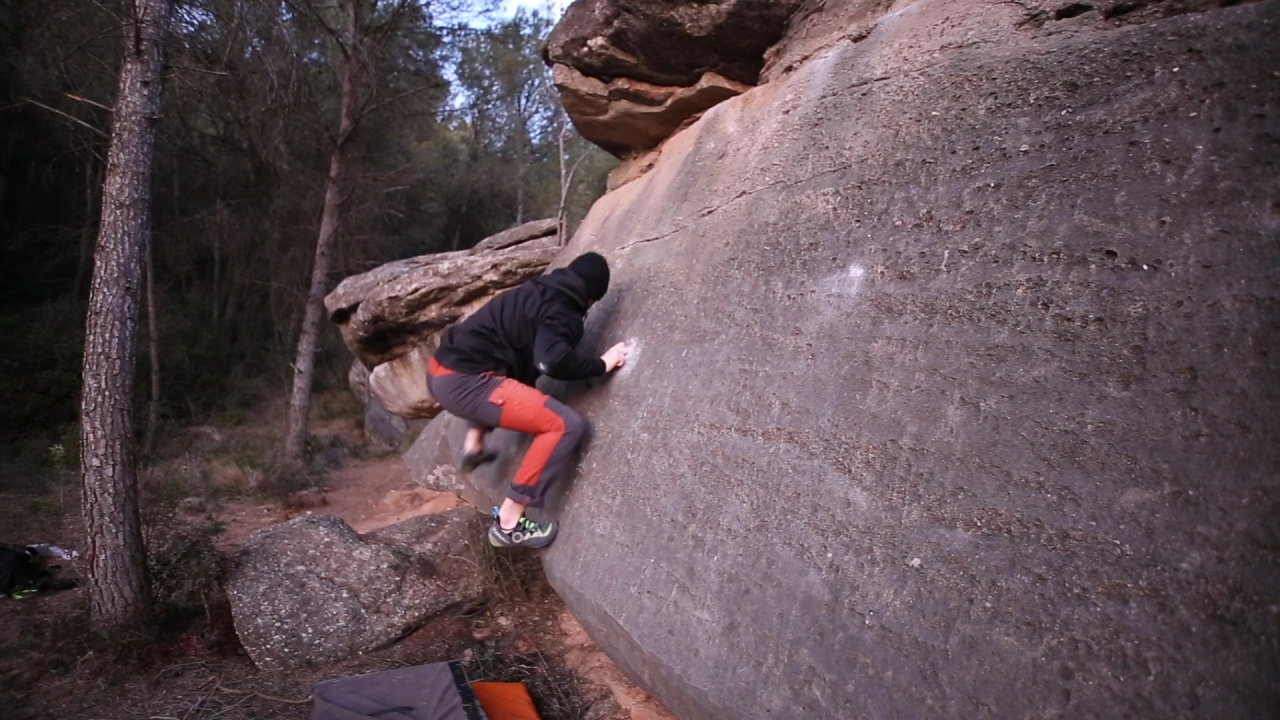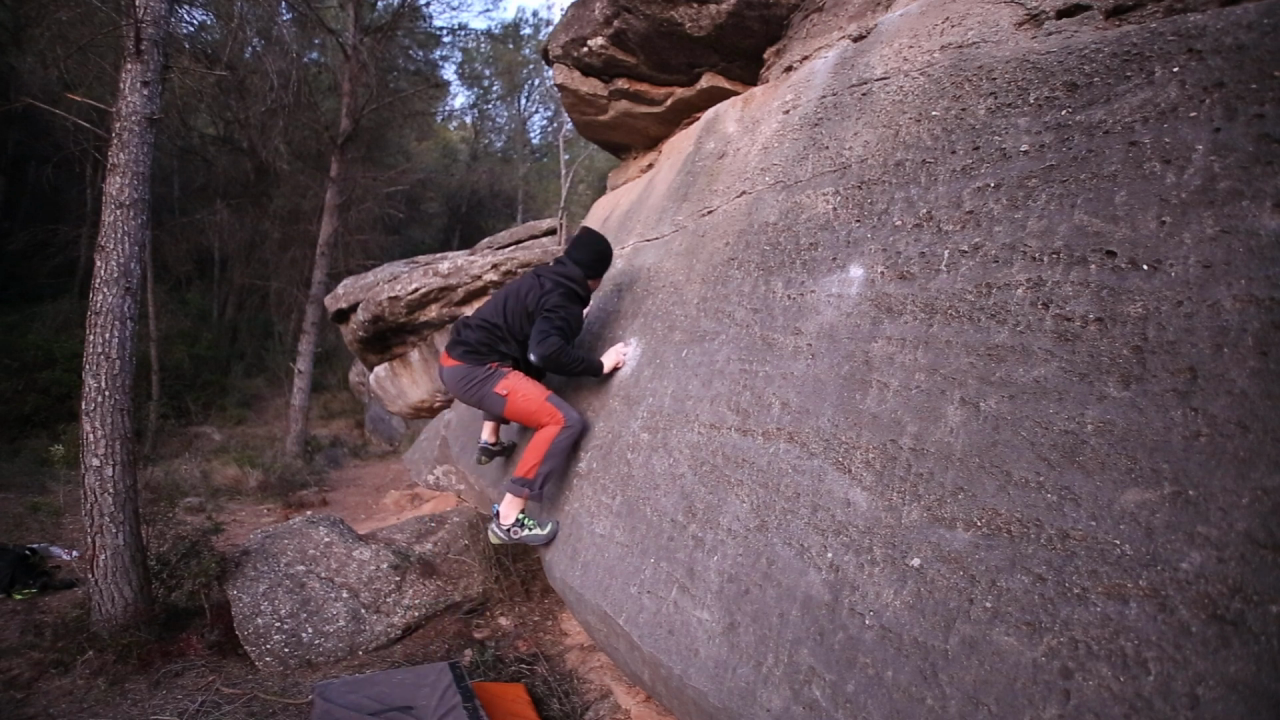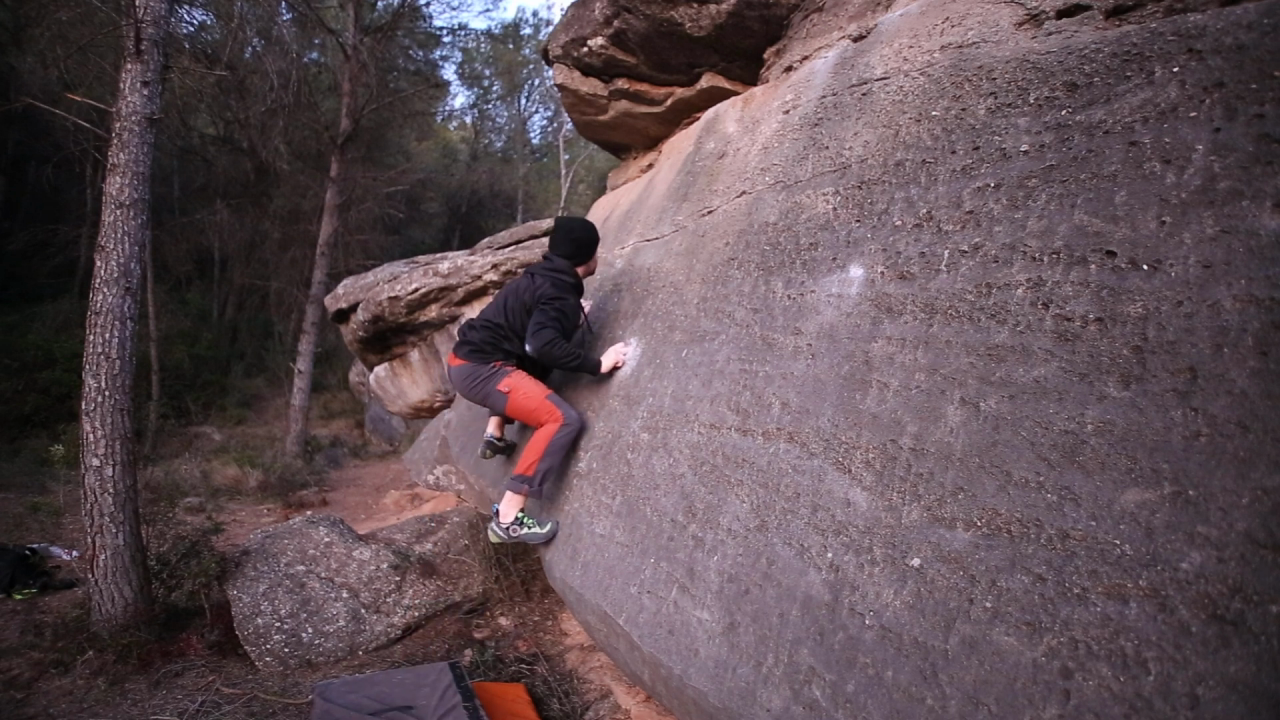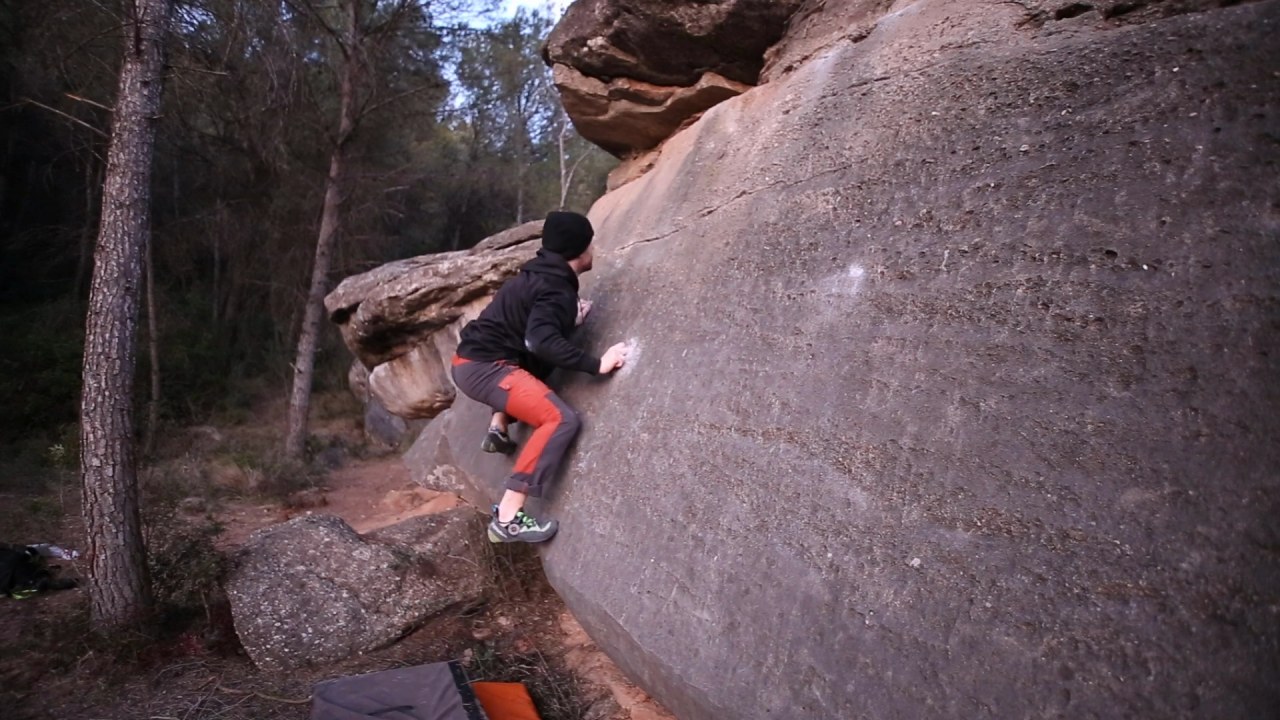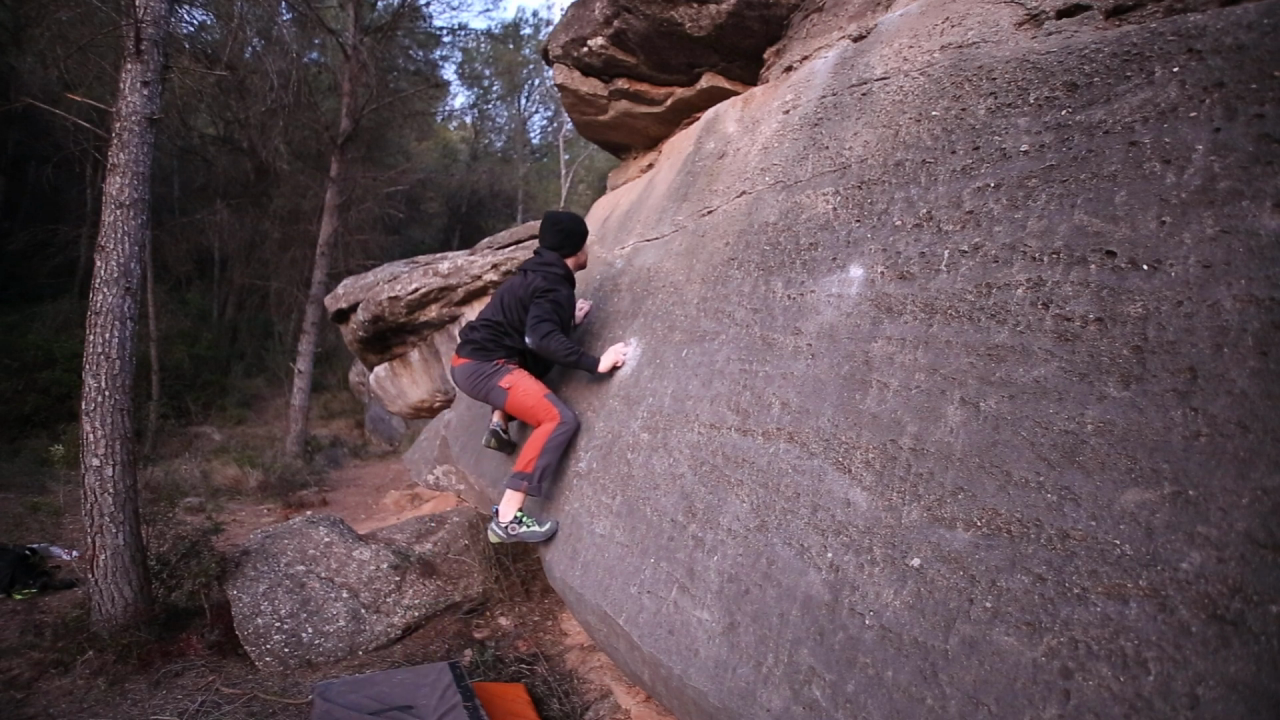
dt=0.3s
person 1, frame 1
left shoulder: (538, 291)
right shoulder: (562, 313)
right elbow: (551, 360)
right wrist: (601, 364)
left hip: (443, 372)
right hip: (465, 384)
right knee: (567, 425)
left ankle: (473, 446)
right ankle: (509, 523)
person 1, frame 2
left shoulder: (543, 280)
right shoulder: (563, 303)
right elbow: (545, 353)
left wrist: (570, 322)
right wrist: (598, 366)
left hip: (456, 362)
right hip: (474, 372)
right knee: (564, 421)
left ankle: (489, 440)
right ankle: (508, 520)
person 1, frame 3
left shoulder: (542, 278)
right shoulder: (560, 295)
right elbow: (542, 345)
left wrist: (572, 320)
right wrist: (597, 365)
left hip: (465, 361)
right hip: (481, 370)
left knee: (525, 369)
right knee: (563, 420)
left ankle: (494, 435)
right ankle: (508, 518)
person 1, frame 4
left shoulder: (539, 275)
right shoulder: (556, 290)
right elbow: (541, 342)
left wrist: (569, 321)
right wrist: (597, 364)
left hip: (470, 361)
right hip: (485, 368)
left knee: (529, 365)
right knee: (561, 420)
left ankle: (498, 430)
right ankle: (507, 519)
person 1, frame 5
left shoulder: (536, 274)
right shoulder: (554, 288)
right elbow: (541, 339)
left wrist: (568, 320)
right wrist: (596, 363)
left hip: (469, 361)
right hip: (485, 368)
left knee: (525, 363)
right knee: (559, 420)
left ankle: (499, 426)
right ankle: (507, 518)
